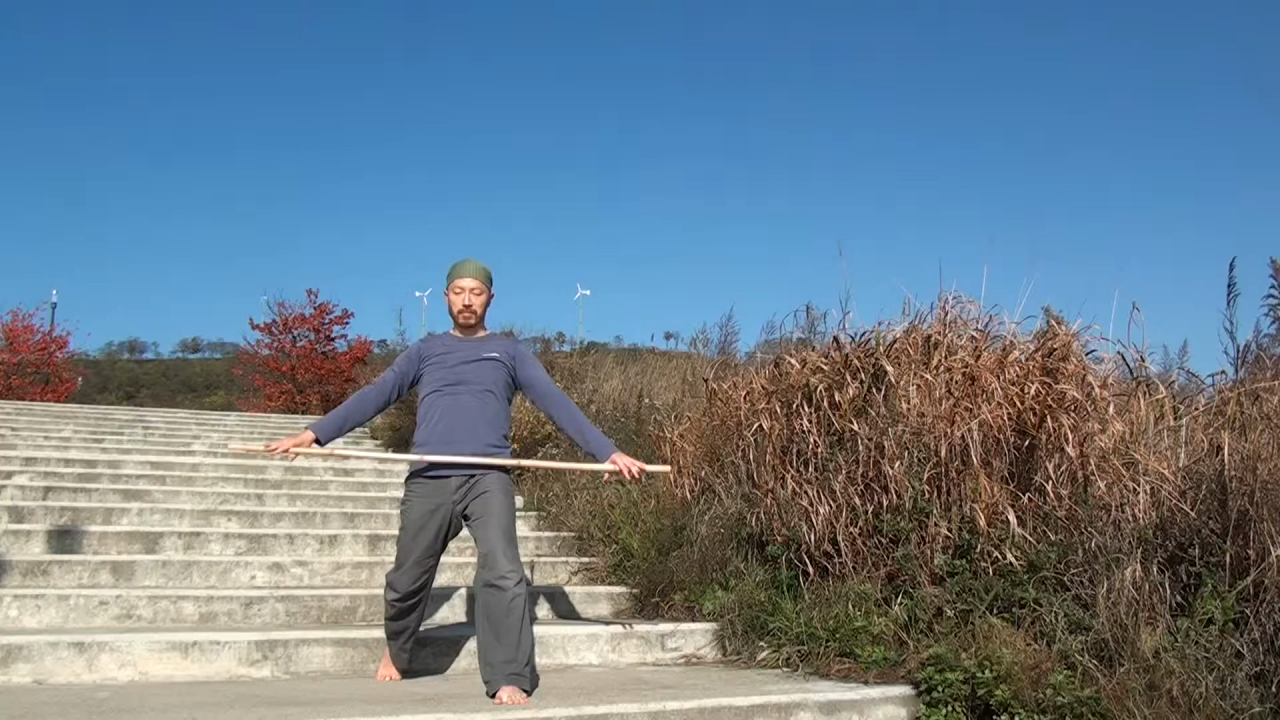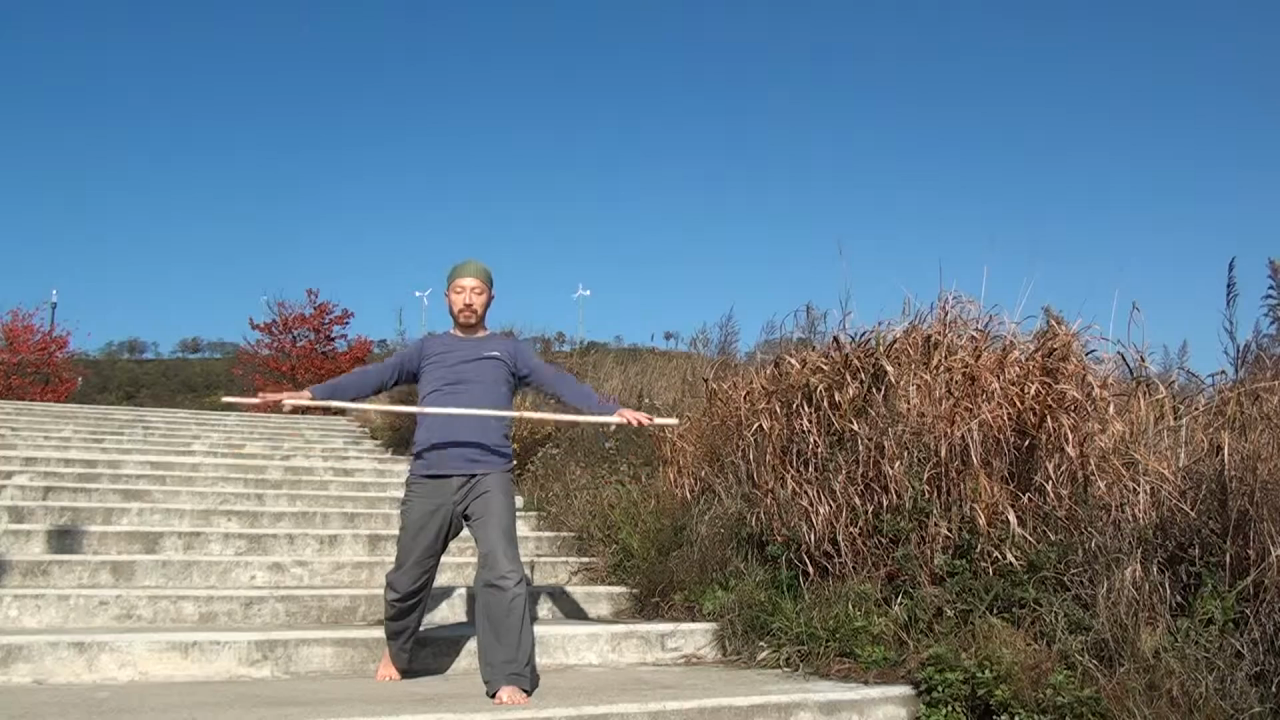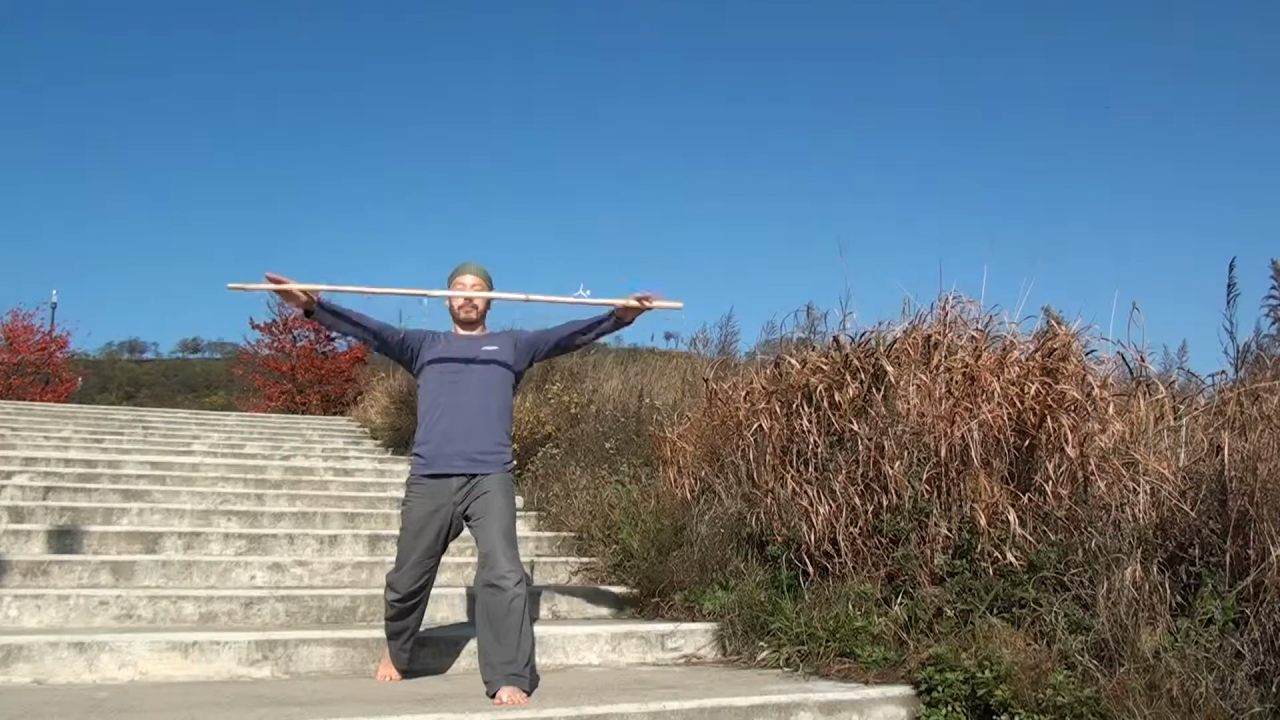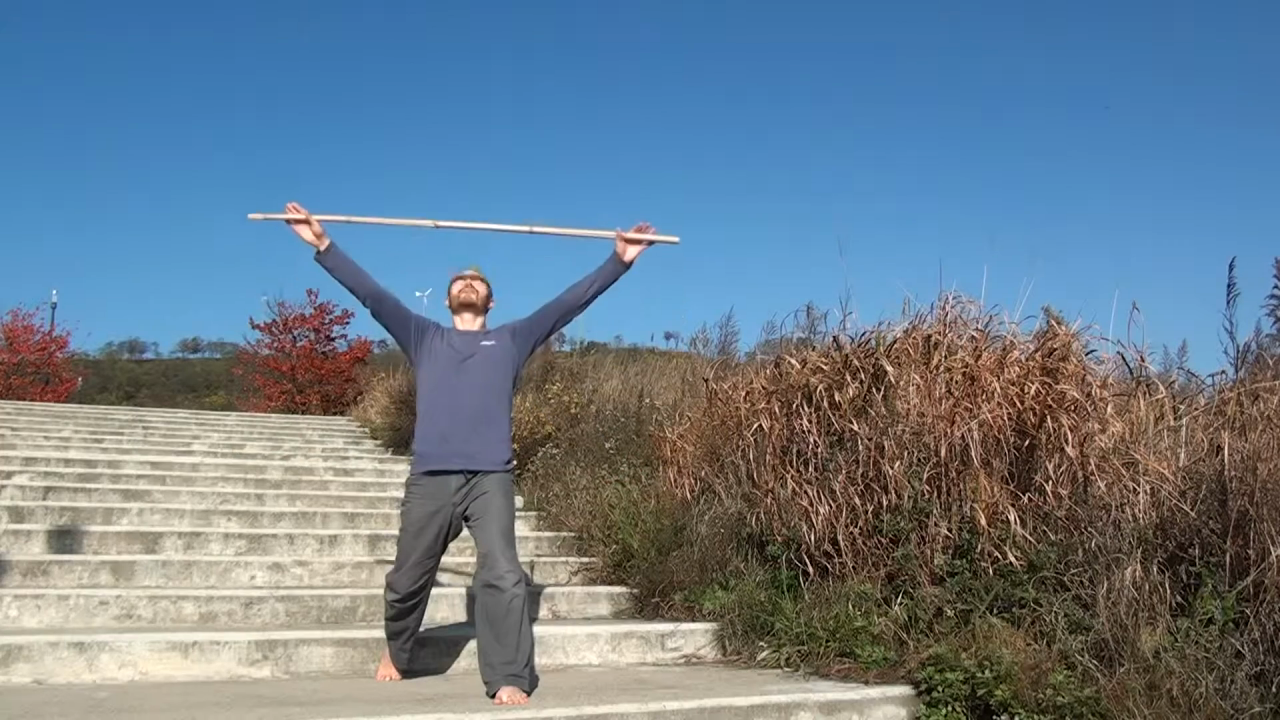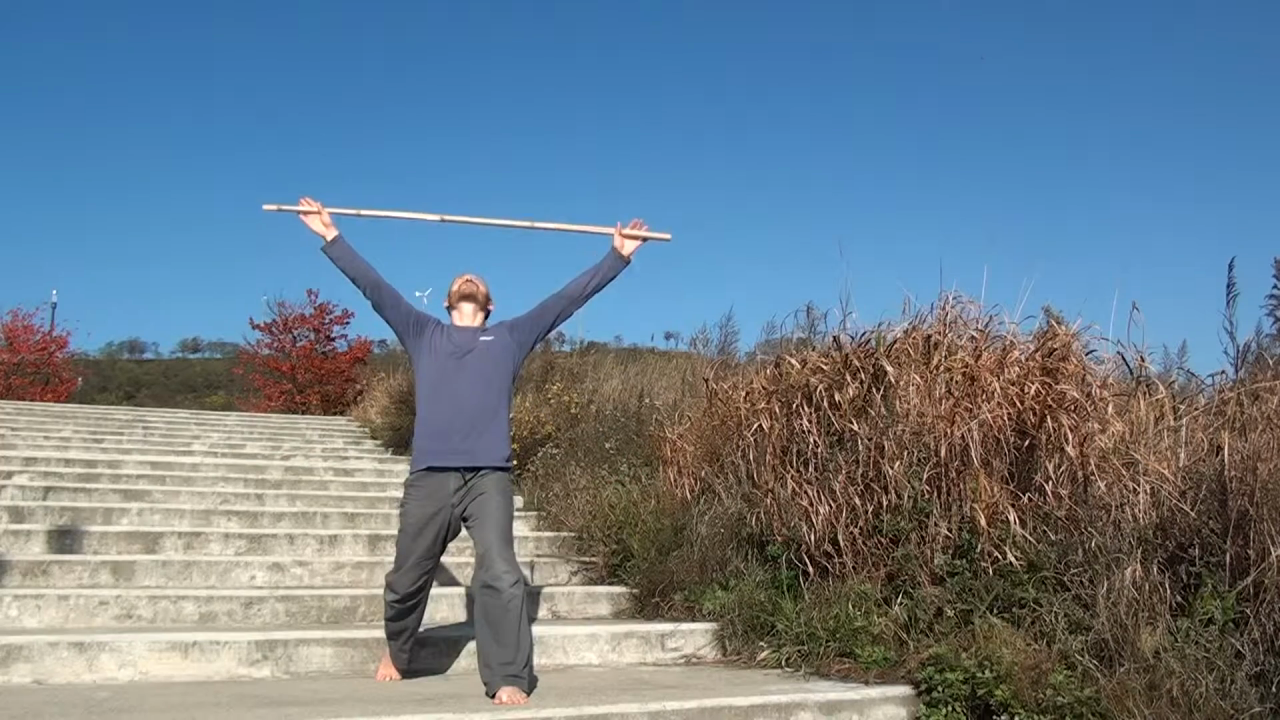
dt=0.3s
person 1, frame 1
left shoulder: (510, 351)
right shoulder: (425, 349)
left elbow: (553, 400)
right elbow: (377, 393)
left wrist: (607, 450)
right wrist: (315, 432)
left hip: (490, 479)
right hip: (428, 479)
left knee: (503, 575)
right knee: (407, 578)
left ankle: (510, 680)
right ankle: (396, 653)
person 1, frame 2
left shoulder: (511, 350)
right shoulder: (426, 348)
left elbow: (558, 381)
right elbow: (375, 376)
left wrist: (612, 410)
right wrist: (311, 394)
left hip: (490, 477)
right hip: (429, 478)
left knee: (503, 574)
right knee: (407, 578)
left ankle: (509, 679)
right ankle: (396, 653)
person 1, frame 3
left shoulder: (512, 344)
right shoulder: (424, 344)
left elbow: (566, 335)
right elbow: (367, 330)
left wrist: (617, 317)
right wrist: (310, 305)
left hip: (490, 478)
right hip: (429, 479)
left knee: (502, 575)
right knee: (408, 577)
left ankle: (510, 680)
right ankle: (396, 654)
person 1, frame 4
left shoulder: (511, 340)
right shoulder: (423, 337)
left elbow: (572, 301)
right elbow: (371, 293)
left wrist: (619, 260)
right wrist: (322, 244)
left hip: (491, 478)
right hip: (430, 479)
left knee: (502, 576)
right knee: (408, 578)
left ankle: (510, 680)
right ankle: (396, 654)
person 1, frame 5
left shoulder: (510, 337)
right shoulder: (423, 333)
left elbow: (570, 297)
right elbow: (372, 285)
left wrist: (618, 256)
right wrist: (330, 236)
left hip: (490, 476)
right hip: (429, 477)
left knee: (500, 575)
right knee: (408, 578)
left ankle: (510, 680)
right ankle: (396, 654)
